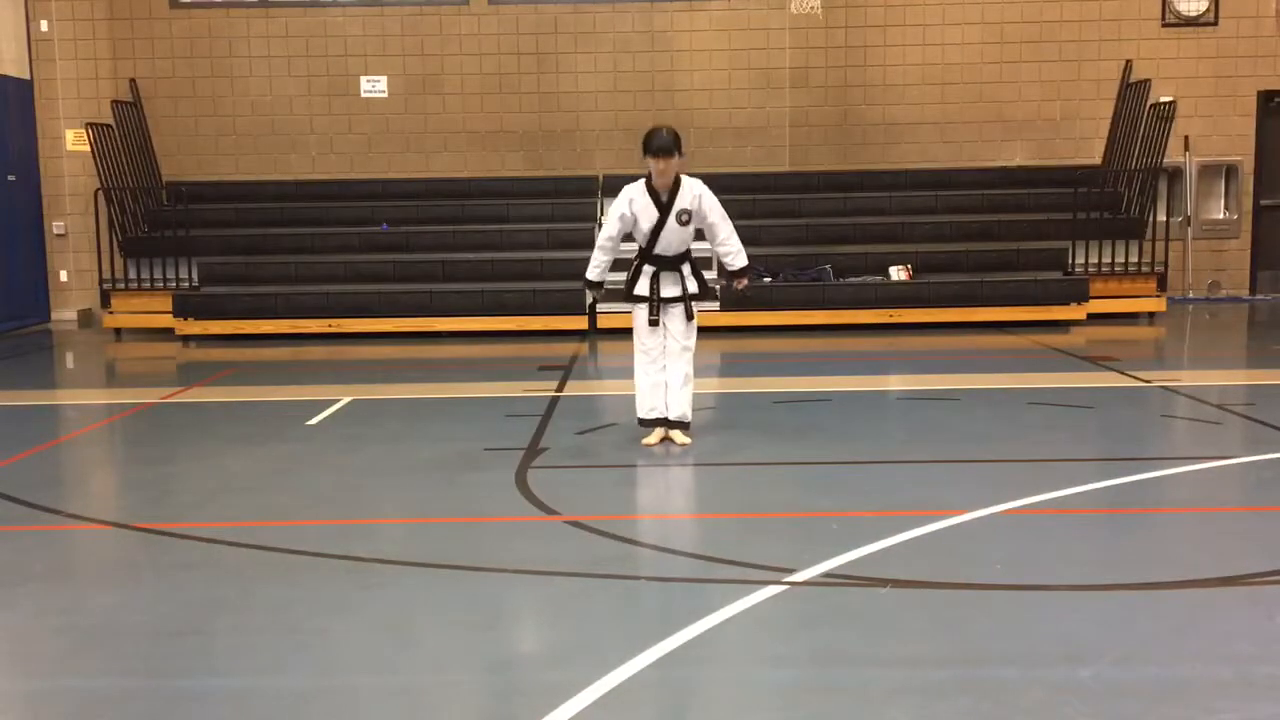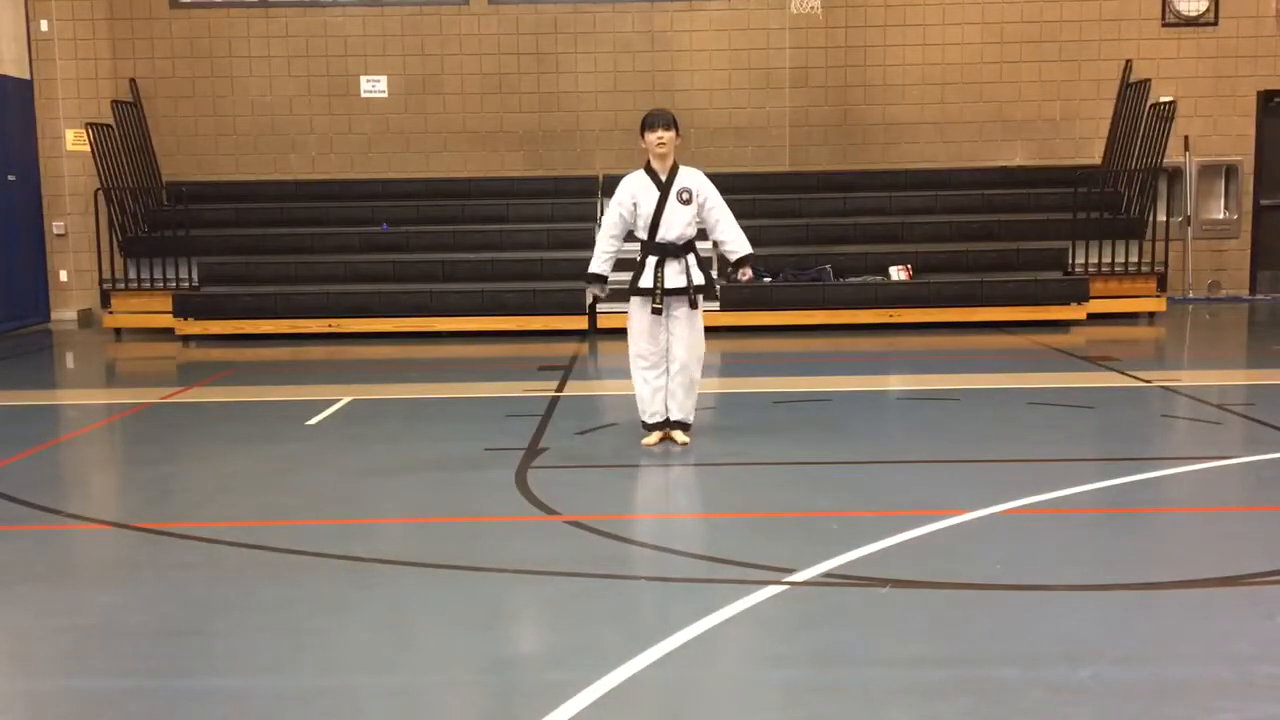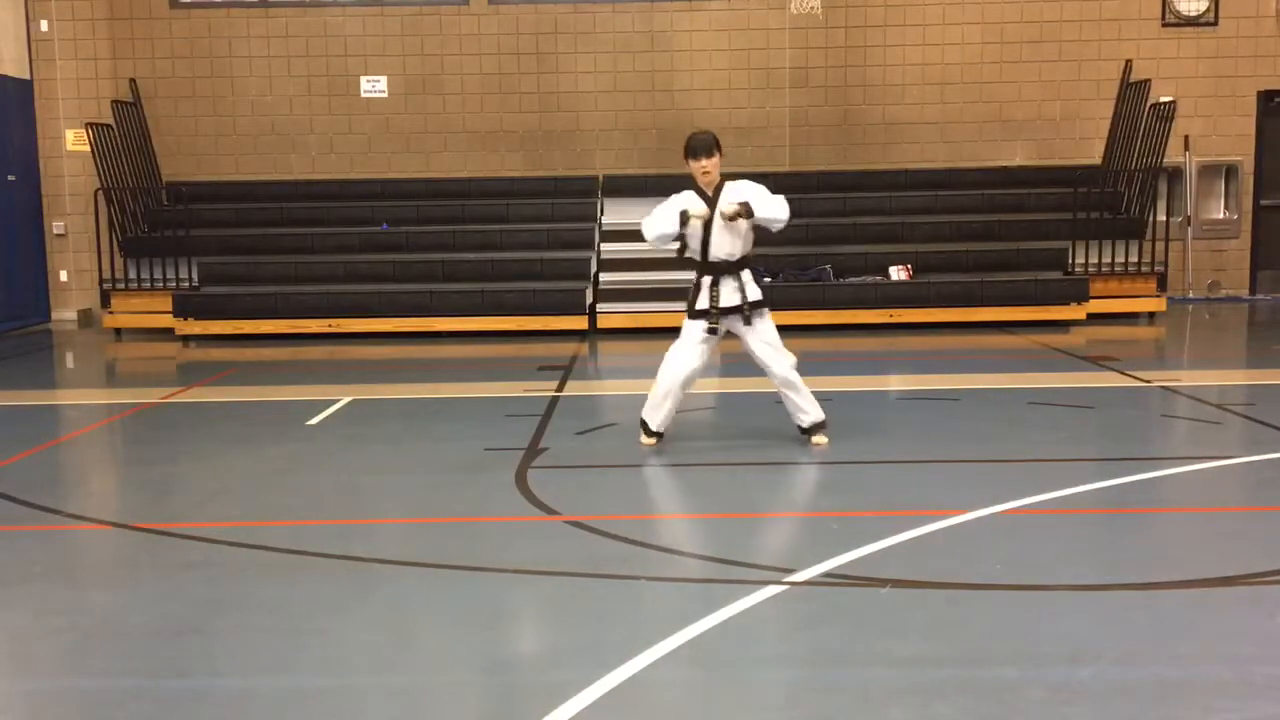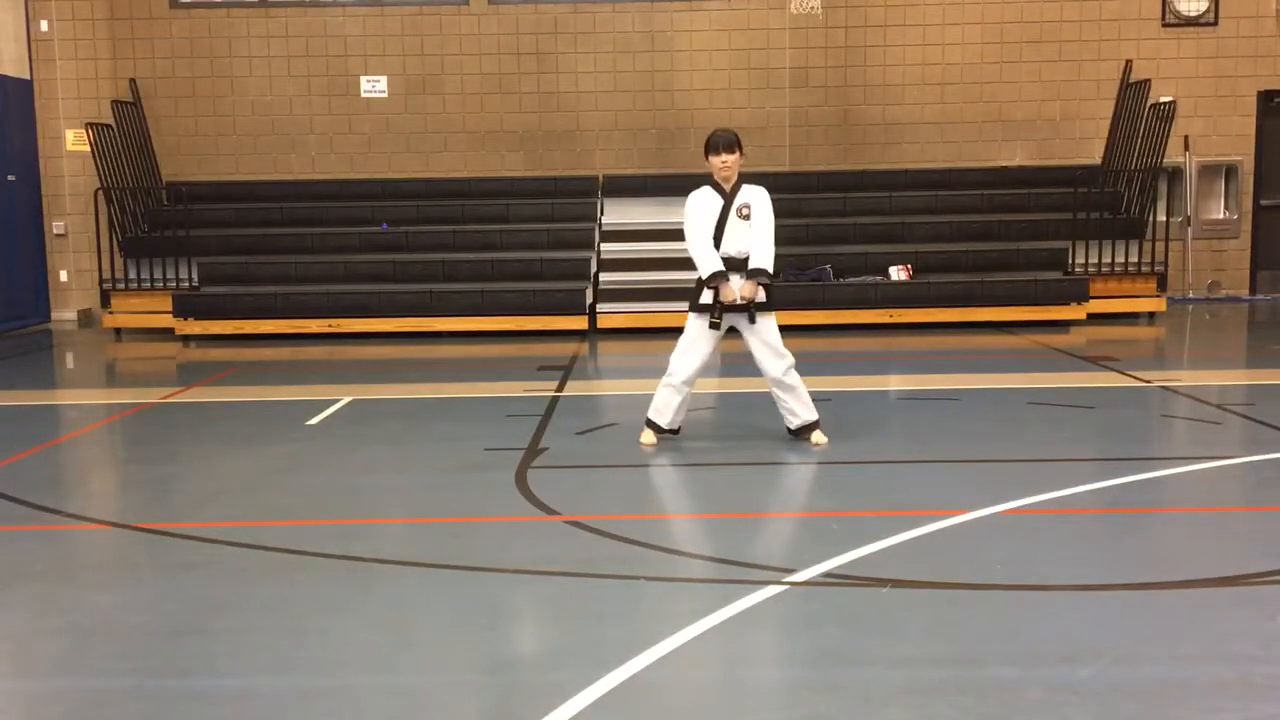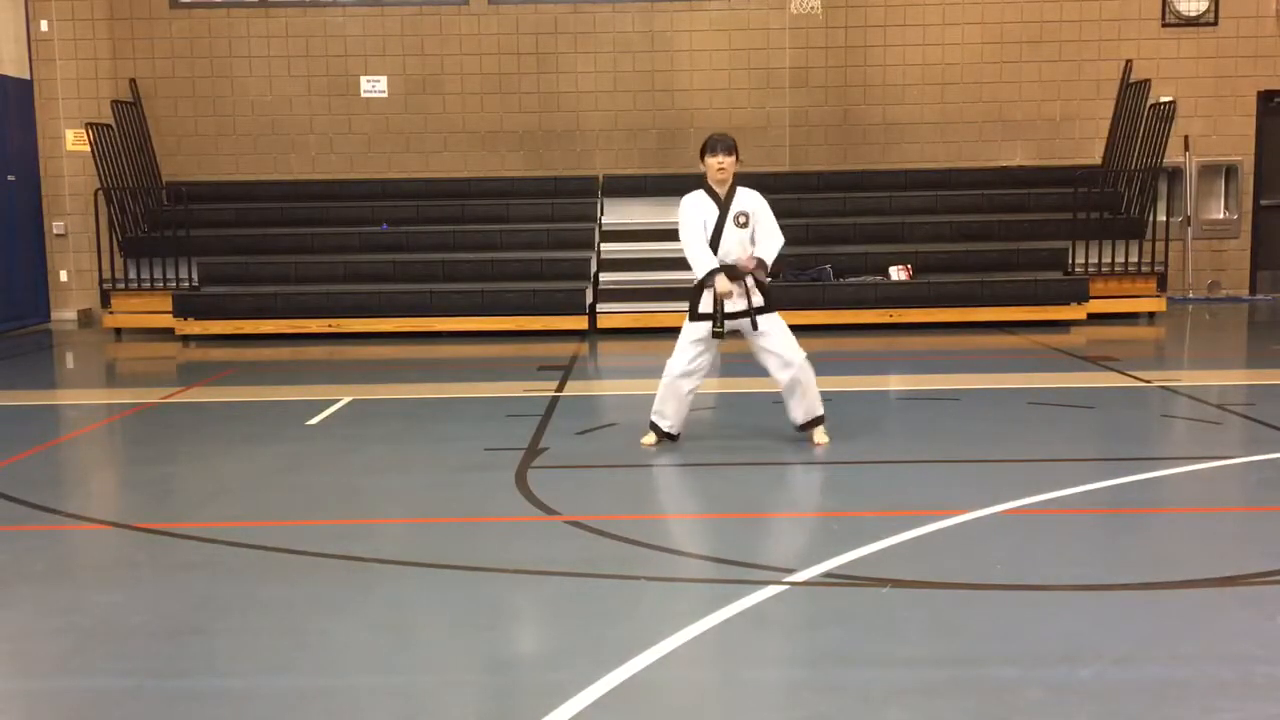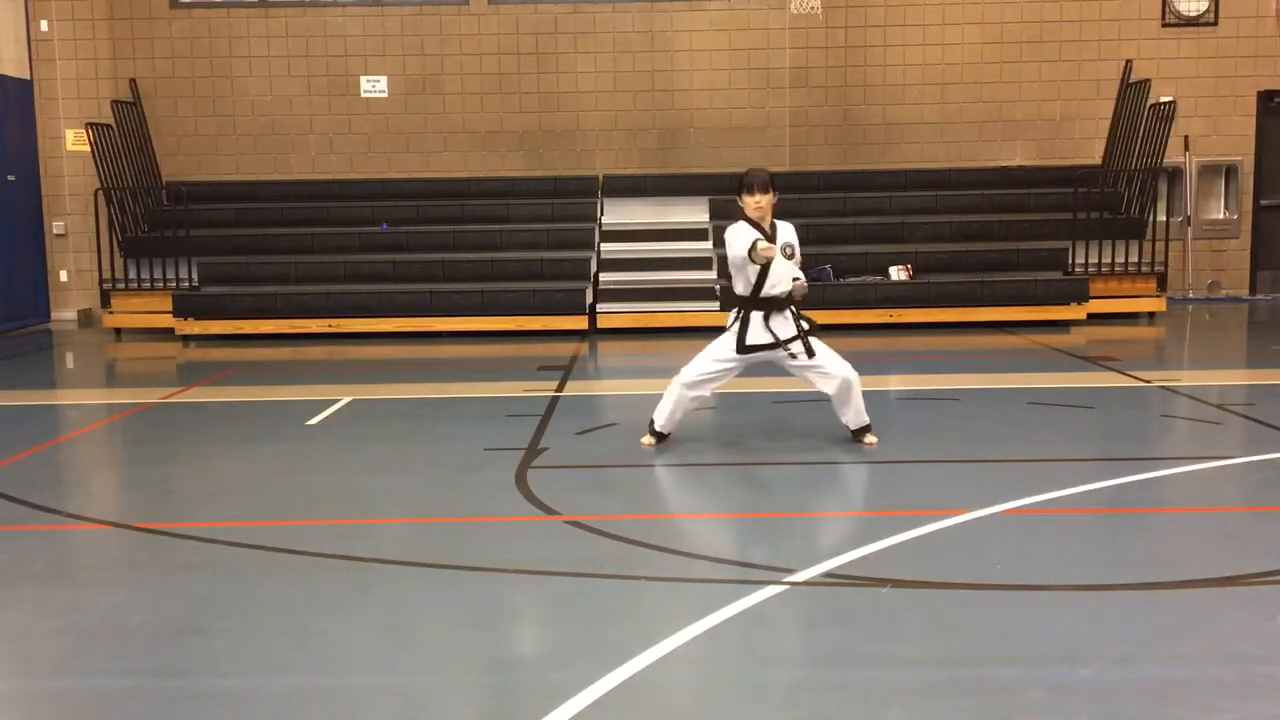
dt=0.5s
person 1, frame 1
left shoulder: (696, 191)
right shoulder: (631, 195)
left elbow: (721, 231)
right elbow: (609, 237)
left wrist: (738, 268)
right wrist: (595, 278)
left hip: (682, 278)
right hip: (646, 279)
left knee: (680, 352)
right knee: (648, 353)
left ankle: (677, 421)
right ankle: (656, 421)
person 1, frame 2
left shoulder: (695, 179)
right shoulder: (632, 184)
left elbow: (721, 221)
right elbow: (611, 230)
left wrist: (741, 258)
right wrist: (598, 275)
left hip: (687, 271)
right hip: (650, 273)
left knee: (687, 353)
right knee: (646, 354)
left ankle: (677, 420)
right ankle: (655, 422)
person 1, frame 3
left shoulder: (742, 191)
right shoulder: (680, 203)
left elbow: (780, 212)
right elbow: (652, 232)
left wrist: (744, 209)
right wrist: (686, 217)
left hip: (742, 289)
right hip: (705, 292)
left knee: (777, 361)
right knee: (678, 366)
left ankle: (813, 423)
right ankle: (653, 426)
person 1, frame 4
left shoulder: (757, 195)
right shoulder: (698, 199)
left elbow: (763, 239)
right elbow: (699, 243)
left wrist: (755, 279)
right wrist: (721, 281)
left hip: (750, 286)
right hip: (711, 288)
left knee: (776, 362)
right knee: (685, 363)
left ankle: (806, 423)
right ankle: (658, 423)
person 1, frame 5
left shoulder: (751, 199)
right shoulder: (692, 202)
left elbow: (772, 237)
right elbow: (694, 245)
left wrist: (757, 262)
right wrist: (717, 277)
left hip: (749, 293)
right hip: (709, 295)
left knee: (790, 358)
right knee: (681, 367)
left ankle: (811, 421)
right ankle: (662, 427)
person 1, frame 6
left shoulder: (787, 230)
right shoulder: (736, 232)
right elbow: (744, 251)
left wrist: (799, 283)
right wrist: (757, 252)
left hip: (787, 324)
right hip: (747, 327)
left knee: (843, 375)
right knee: (691, 378)
left ankle: (859, 427)
right ankle: (659, 428)
